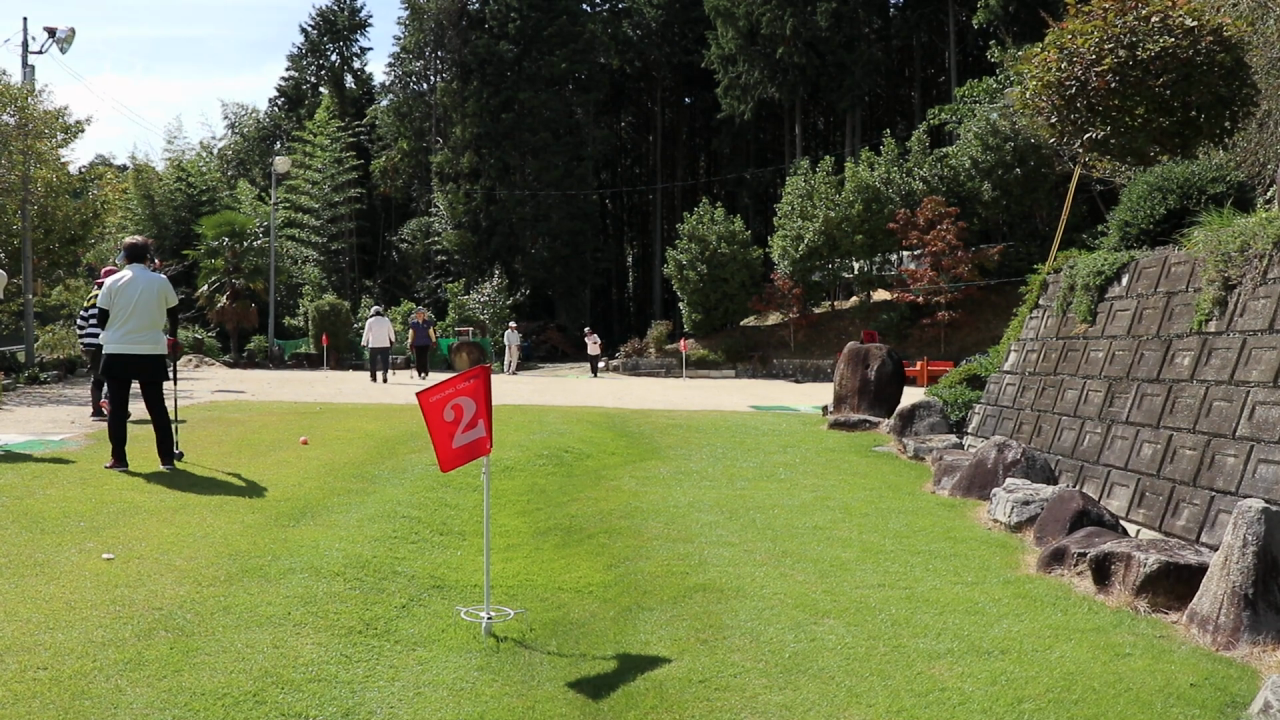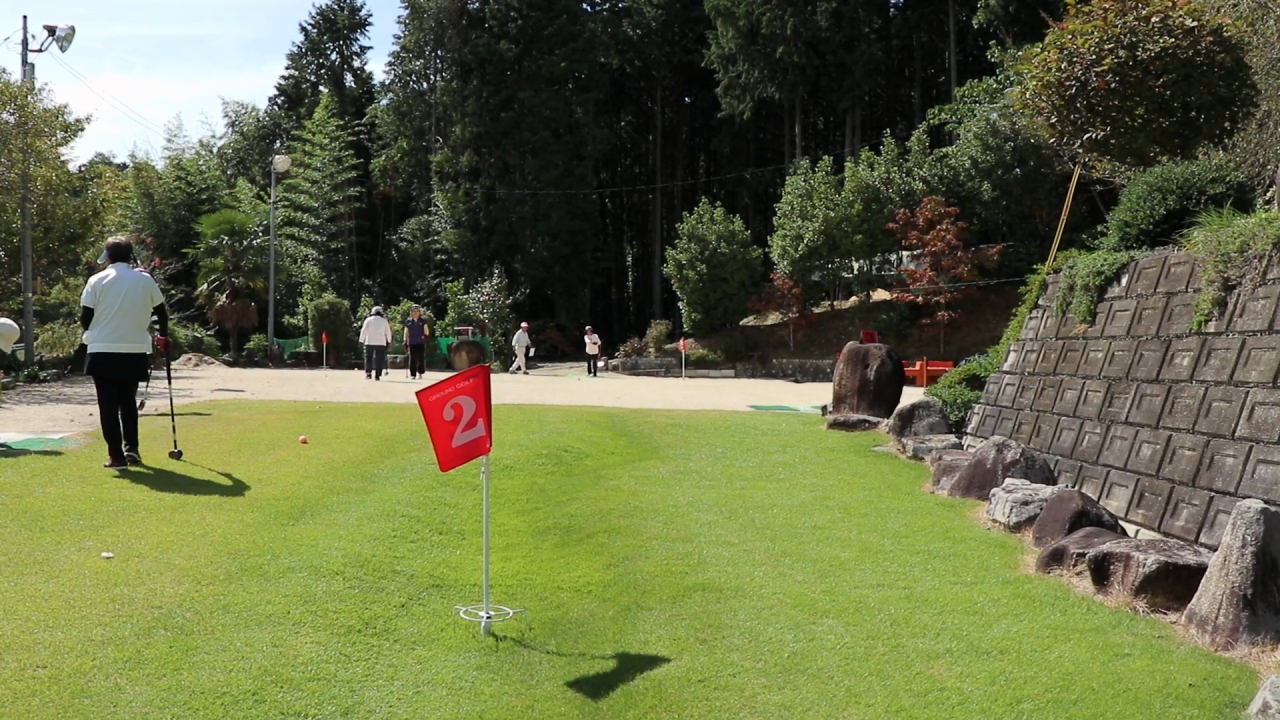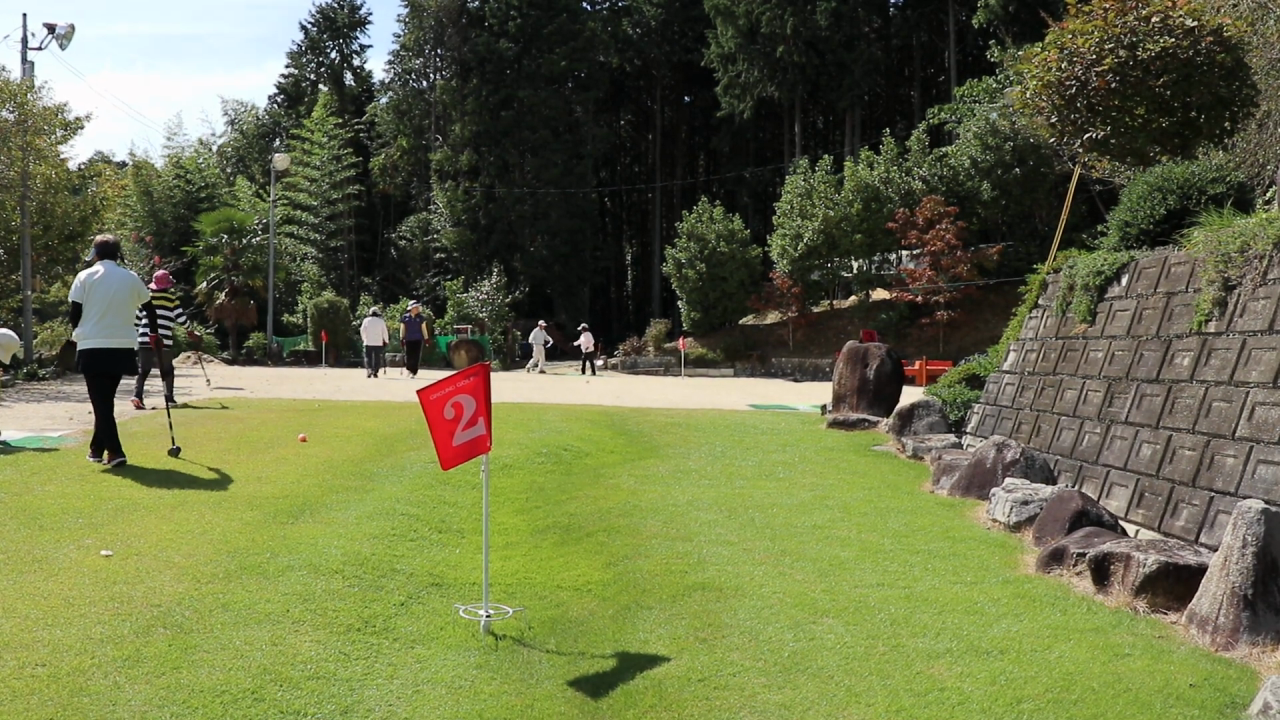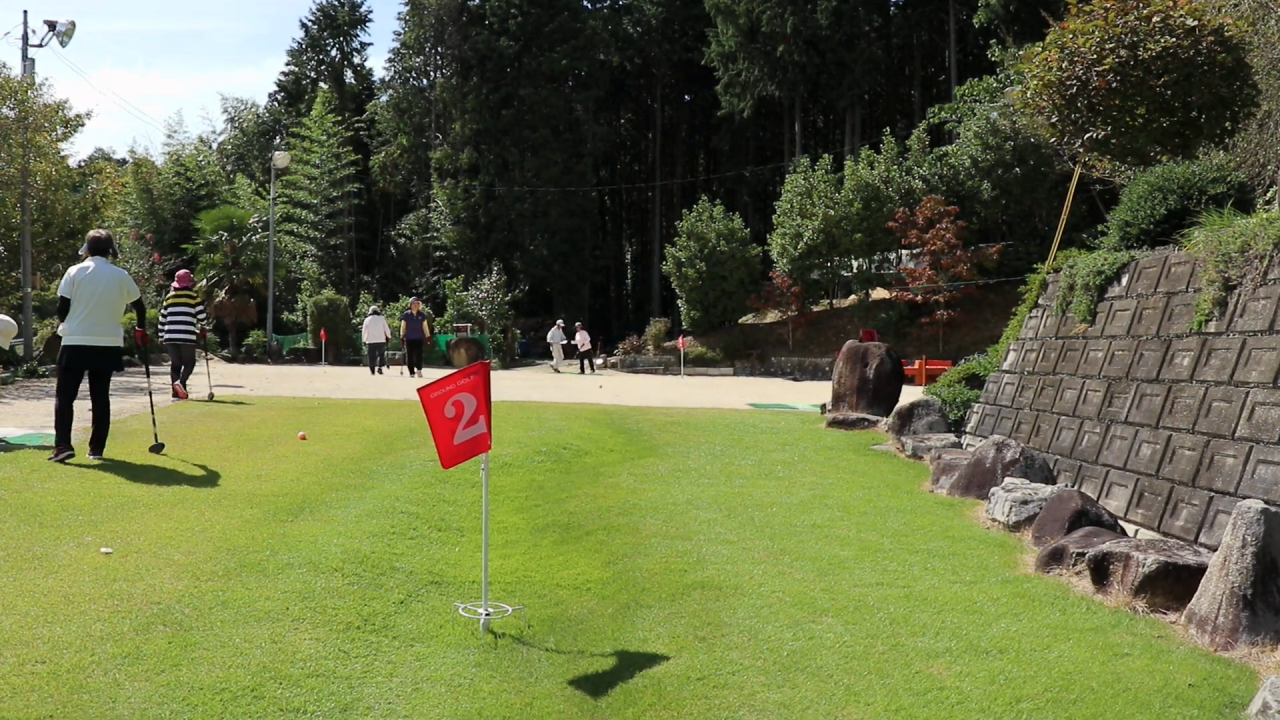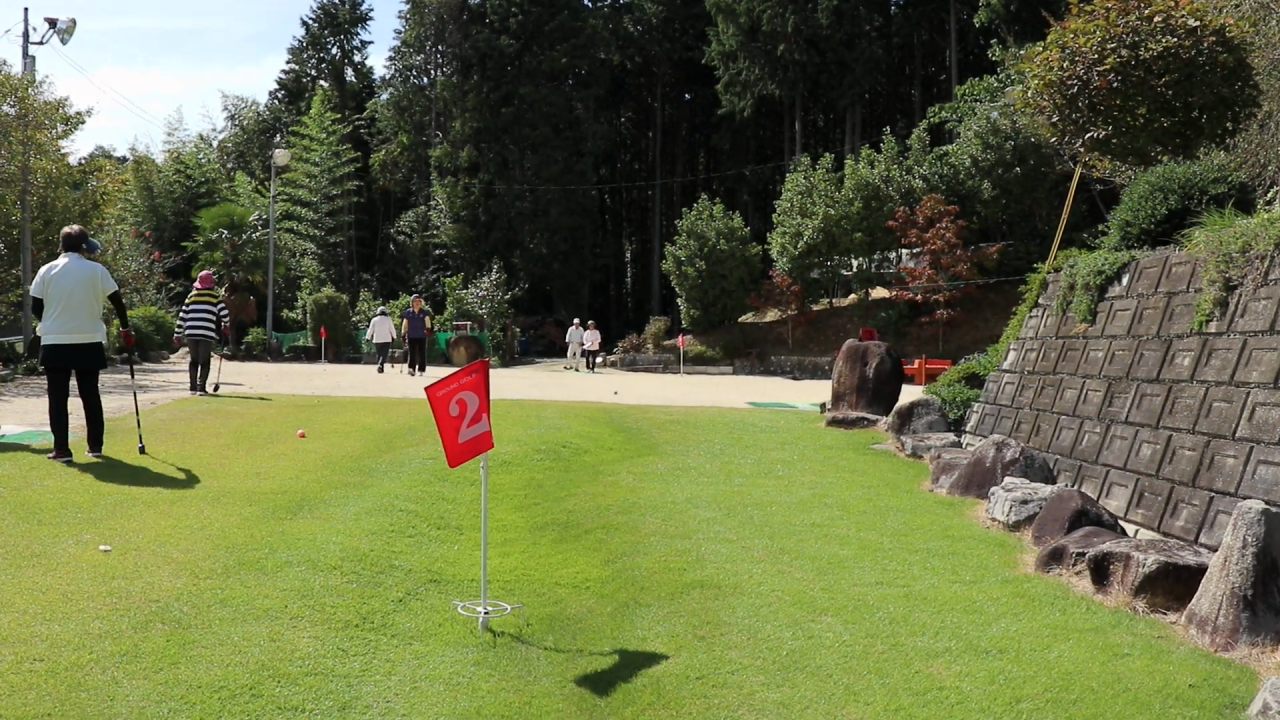
dt=0.7s
person 1, frame 1
left shoulder: (112, 281)
right shoulder: (161, 281)
left elbow: (101, 319)
right elbow: (173, 314)
right wrist: (172, 338)
left hip: (117, 352)
right hip: (152, 353)
left knee: (117, 408)
right knee: (157, 407)
left ankle: (119, 458)
right ankle: (167, 457)
person 1, frame 2
left shoulder: (97, 280)
right shoulder: (145, 280)
left elbow: (85, 318)
right elbow: (161, 312)
left wrist: (95, 333)
right wrist: (163, 337)
left hip: (103, 351)
right hip: (135, 351)
left knee: (108, 405)
right knee: (127, 402)
left ankle: (117, 457)
right ankle: (132, 448)
person 1, frame 3
left shoulder: (85, 276)
right shoulder: (131, 278)
left elbow: (74, 313)
right elbow: (150, 309)
left wrist: (77, 332)
right wrist: (154, 334)
left hip: (92, 347)
right hip: (121, 347)
left knee: (100, 401)
right knee: (106, 399)
left ankle: (114, 451)
right ankle: (97, 449)
person 1, frame 4
left shoulder: (75, 272)
right shoulder: (121, 275)
left elbow: (62, 307)
right elbow: (139, 306)
left wrist: (64, 325)
right wrist: (141, 330)
left hip: (76, 343)
right hip: (108, 345)
left knee: (65, 395)
right knee: (100, 397)
left ankle: (63, 445)
right ankle: (97, 447)
person 1, frame 5
left shoulder: (47, 270)
right shoulder: (96, 270)
left elbow: (36, 308)
right elbow: (117, 302)
right wrist: (125, 330)
left hip: (55, 342)
right hip: (89, 342)
left knee: (58, 397)
right knee: (91, 395)
left ankle: (62, 449)
right ankle: (95, 445)
